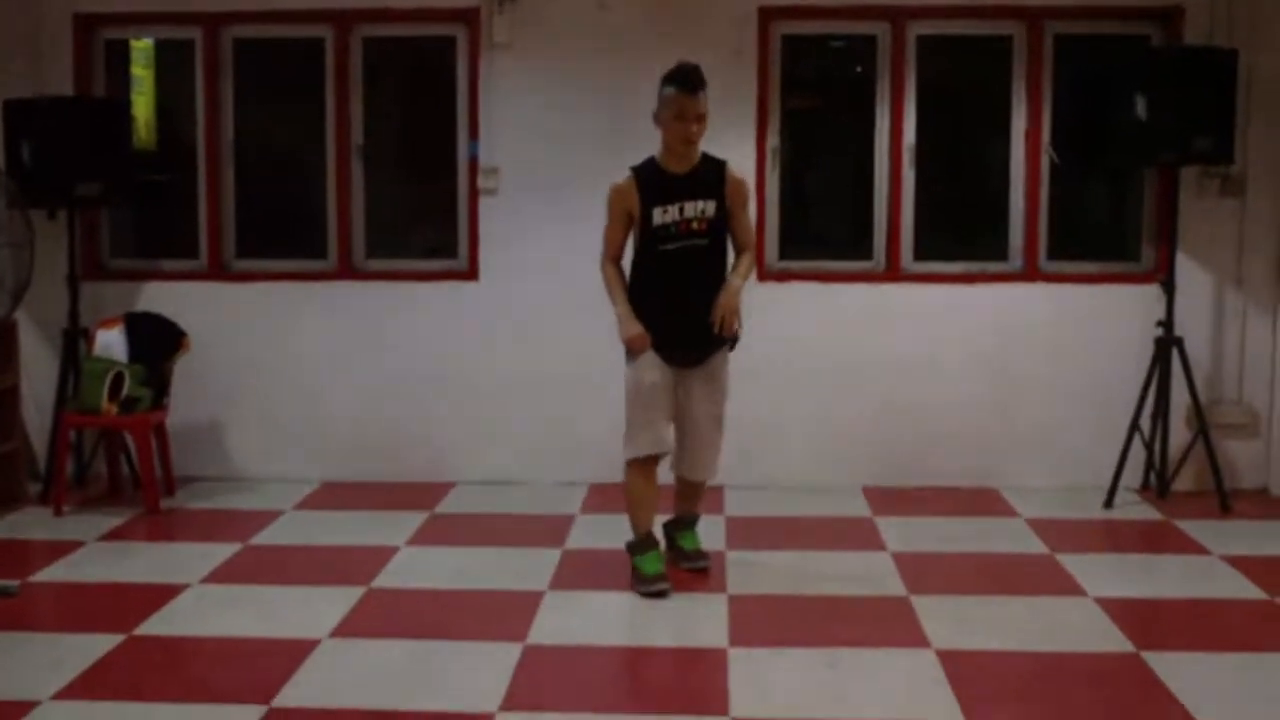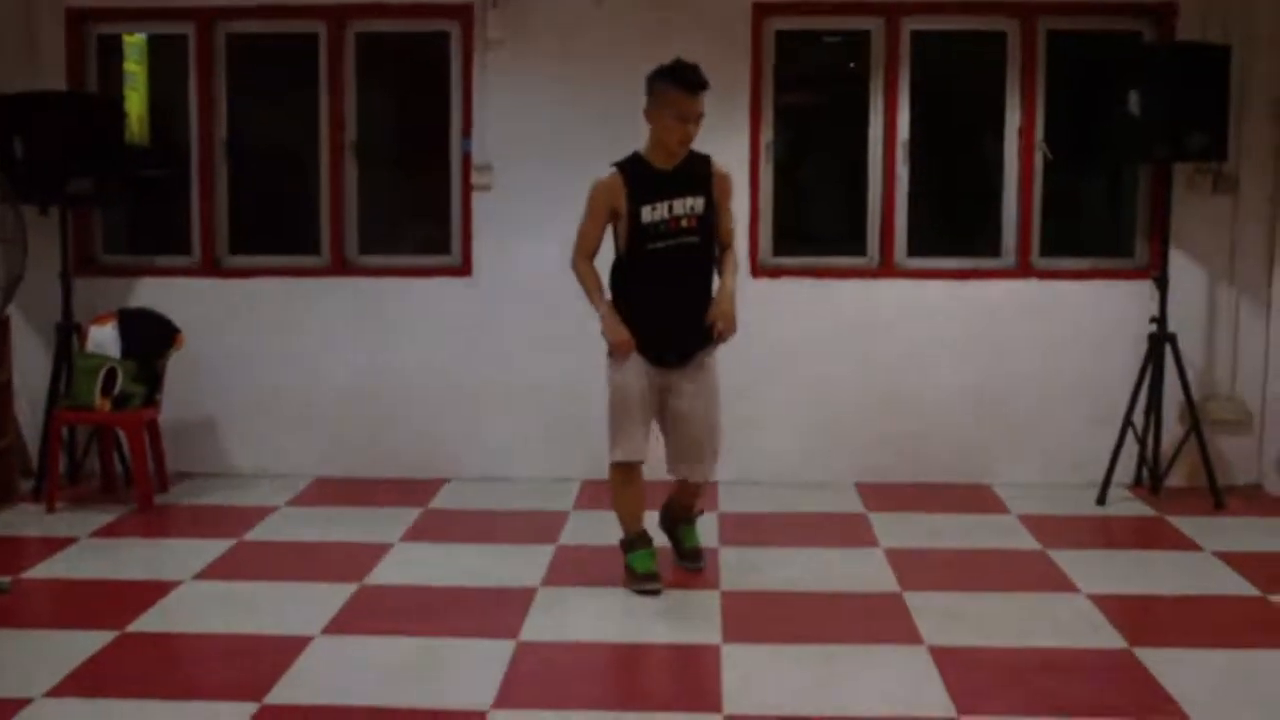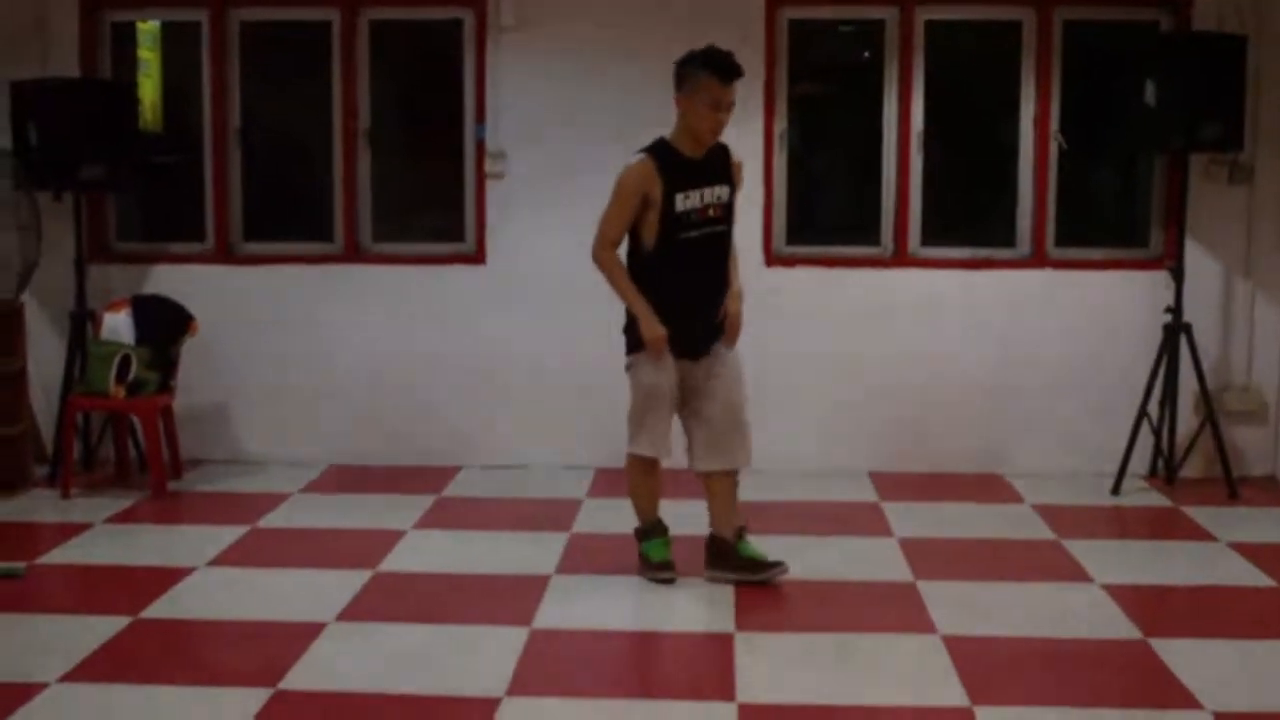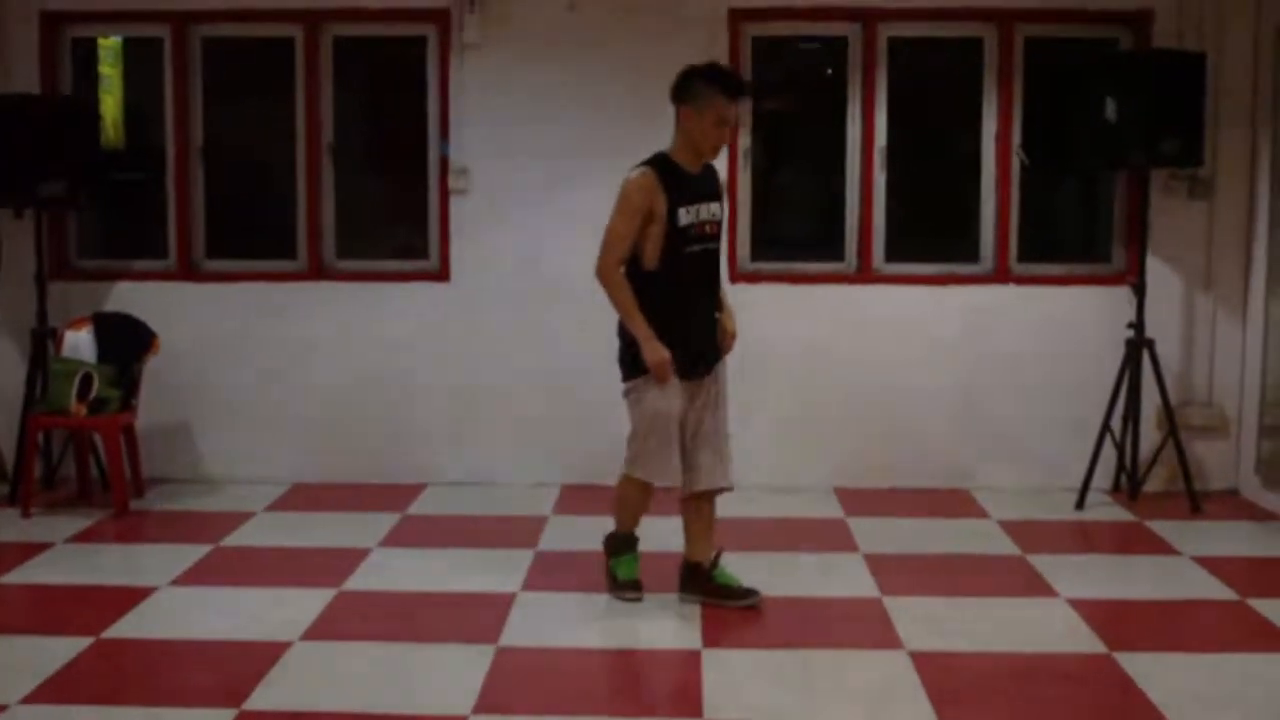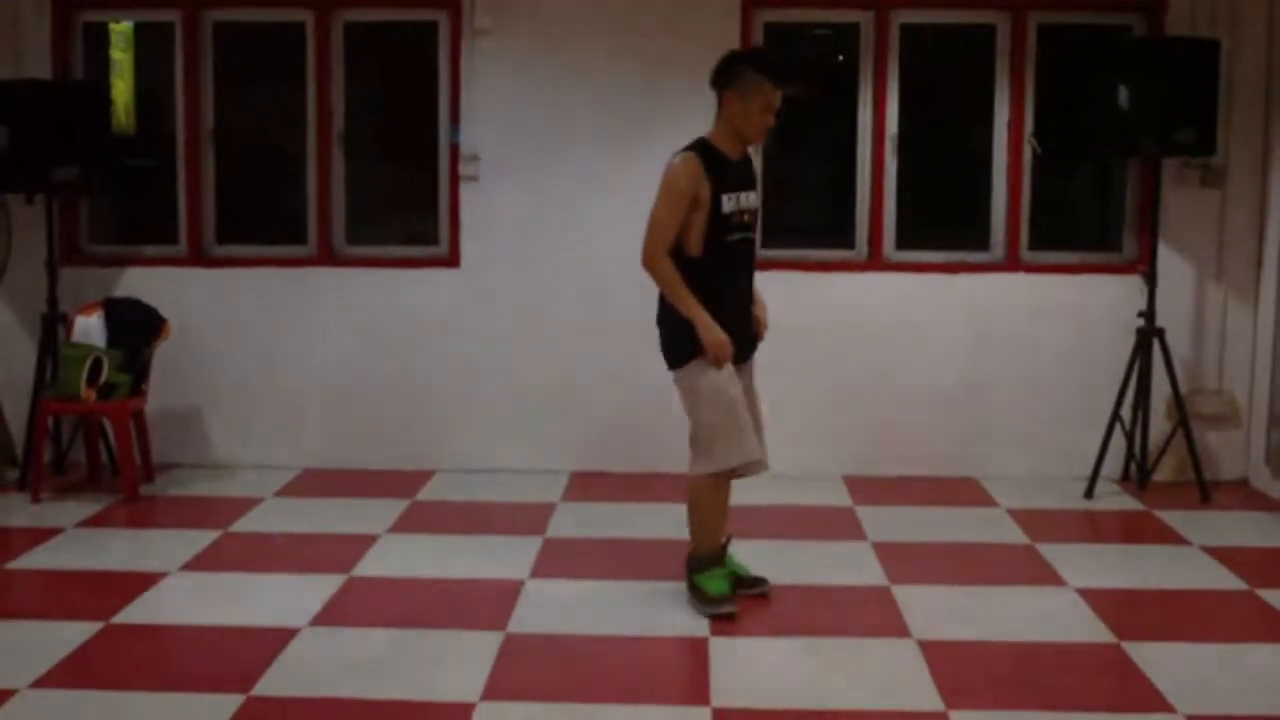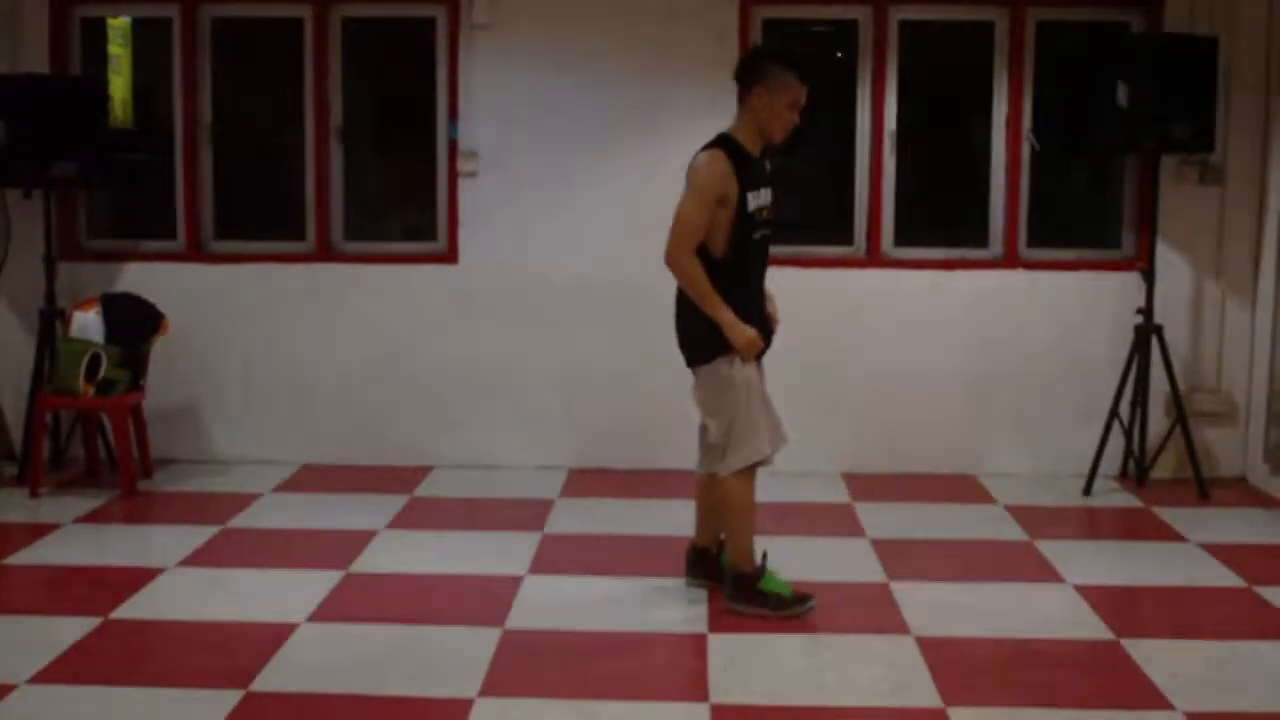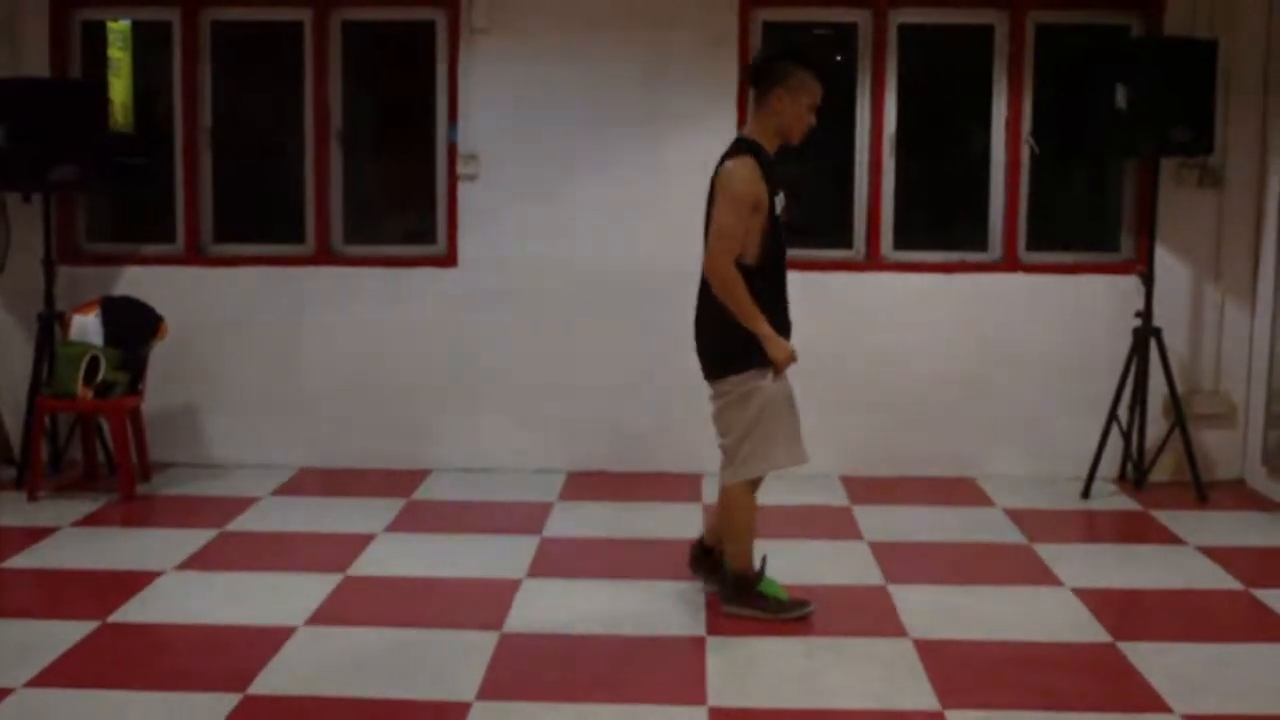
dt=0.3s
person 1, frame 1
left shoulder: (728, 182)
right shoulder: (630, 187)
left elbow: (745, 248)
right elbow: (610, 259)
left wrist: (734, 286)
right wrist: (623, 314)
left hip: (707, 338)
right hip: (650, 339)
left knee: (700, 448)
right knee: (644, 447)
left ankle: (683, 529)
right ankle: (645, 548)
person 1, frame 2
left shoulder: (713, 178)
right shoulder: (615, 184)
left elbow: (726, 245)
right elbow: (582, 257)
left wrist: (727, 290)
right wrist: (607, 317)
left hip: (694, 339)
right hip: (635, 340)
left knee: (699, 451)
right knee: (628, 451)
left ankle: (680, 517)
right ankle: (636, 546)
person 1, frame 3
left shoulder: (730, 167)
right shoulder: (645, 171)
right elbow: (604, 249)
left wrist: (734, 290)
right wrist: (644, 316)
left hip: (713, 329)
right hip: (659, 332)
left knee: (724, 440)
right knee: (648, 442)
left ankle: (726, 544)
right ankle: (651, 536)
person 1, frame 4
left shoulder: (713, 183)
right shoulder: (645, 184)
right elbow: (608, 268)
left wrist: (724, 310)
right wrist: (645, 340)
left hip: (705, 348)
right hip: (656, 351)
left knee: (706, 462)
right knee: (648, 462)
left ankle: (700, 568)
right ankle: (621, 547)
person 1, frame 5
left shoulder: (747, 168)
right shoulder: (688, 169)
right elbow: (655, 255)
left wrist: (755, 302)
right wrist: (703, 323)
left hip: (735, 333)
right hip: (696, 337)
left knee: (727, 453)
right knee: (717, 450)
left ankle: (708, 558)
right ankle: (708, 566)
person 1, frame 6
left shoulder: (757, 164)
right shoulder: (714, 165)
right elbow: (679, 255)
left wrist: (763, 302)
right wrist: (731, 323)
left hip: (740, 329)
right hip: (715, 334)
left knee: (722, 452)
right knee: (741, 452)
left ankle: (705, 555)
right ankle: (747, 578)
person 1, frame 7
left shoulder: (757, 164)
right shoulder: (743, 170)
right elbow: (719, 268)
left wrist: (769, 333)
right wrist: (769, 336)
left hip: (748, 340)
right hip: (737, 342)
left knee: (755, 456)
right knee: (747, 462)
left ankle: (710, 551)
right ankle: (740, 584)
